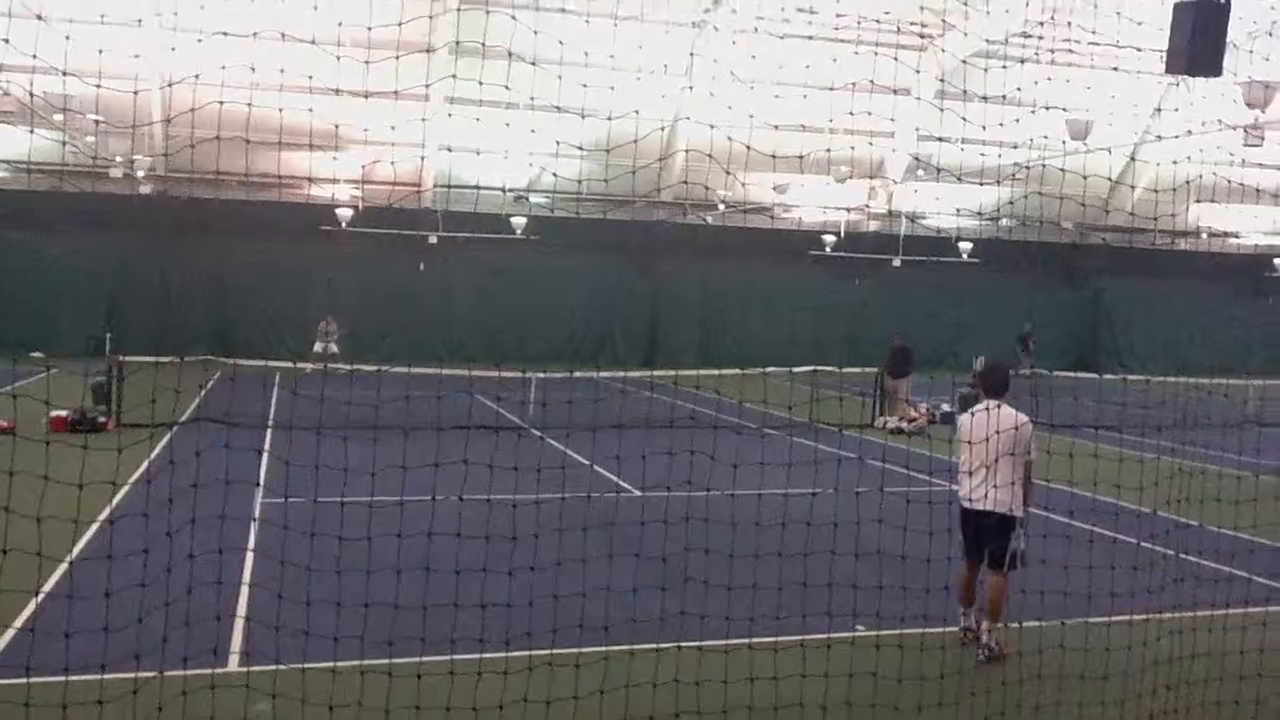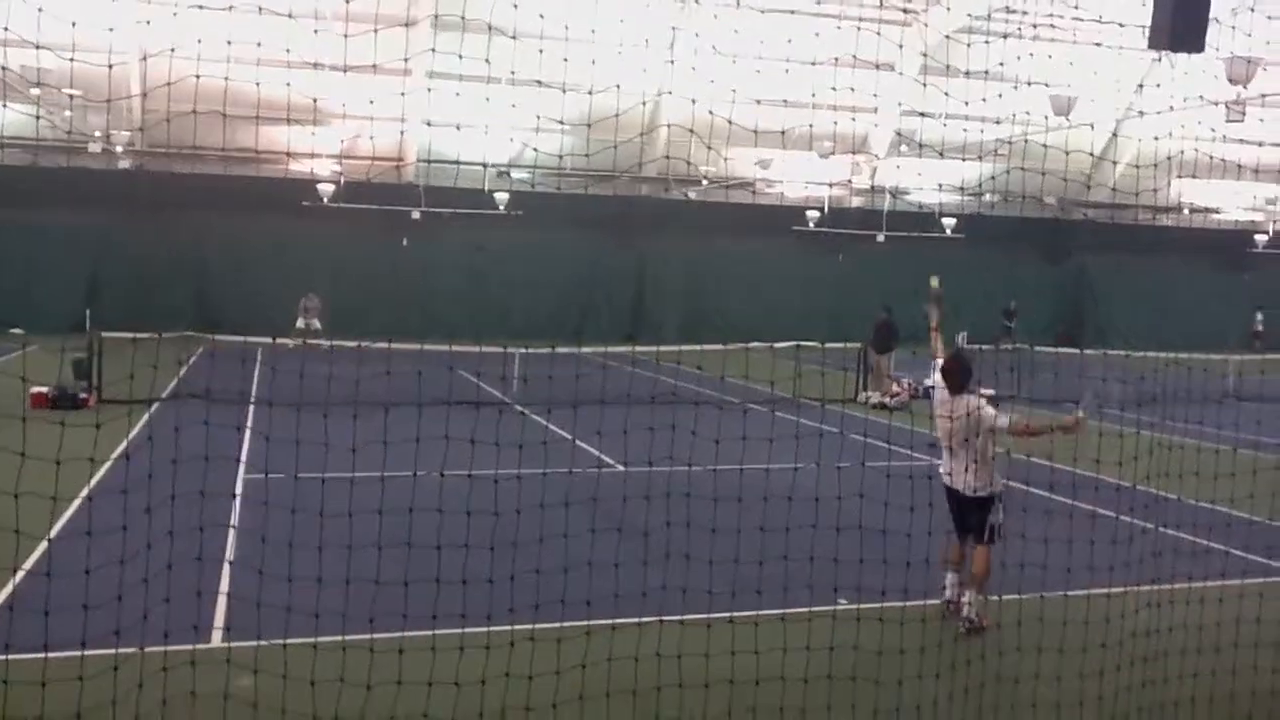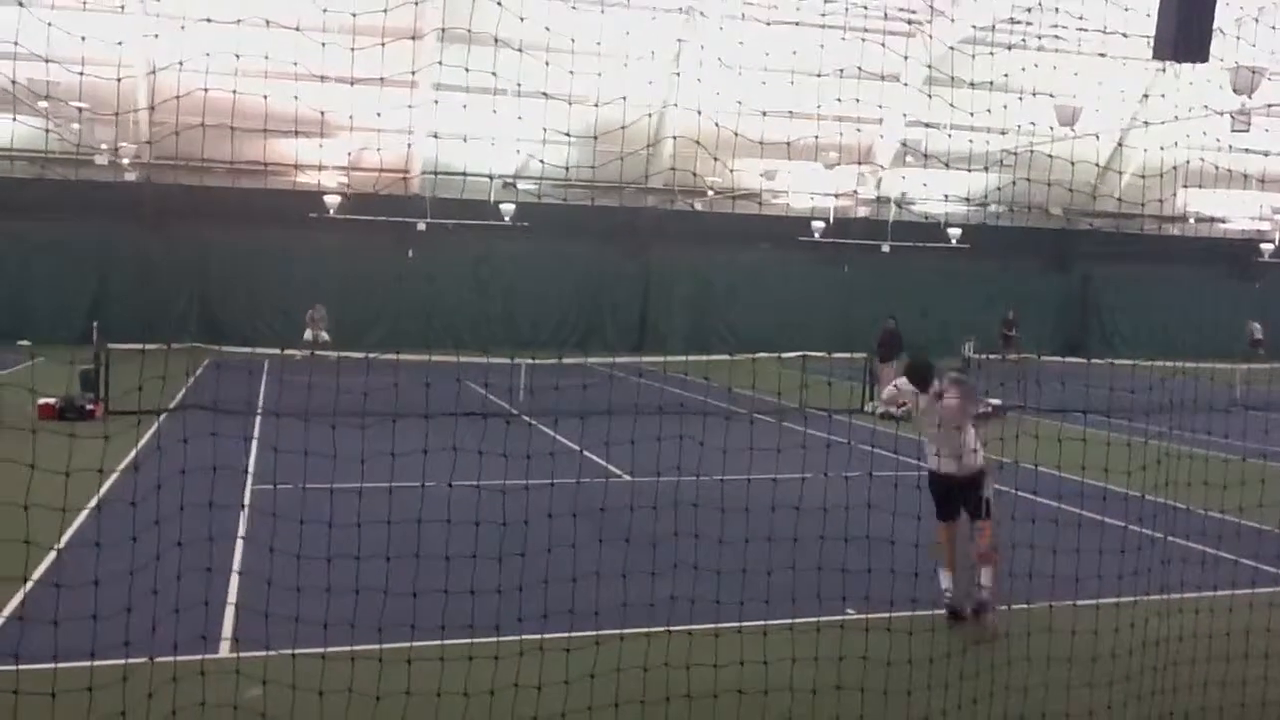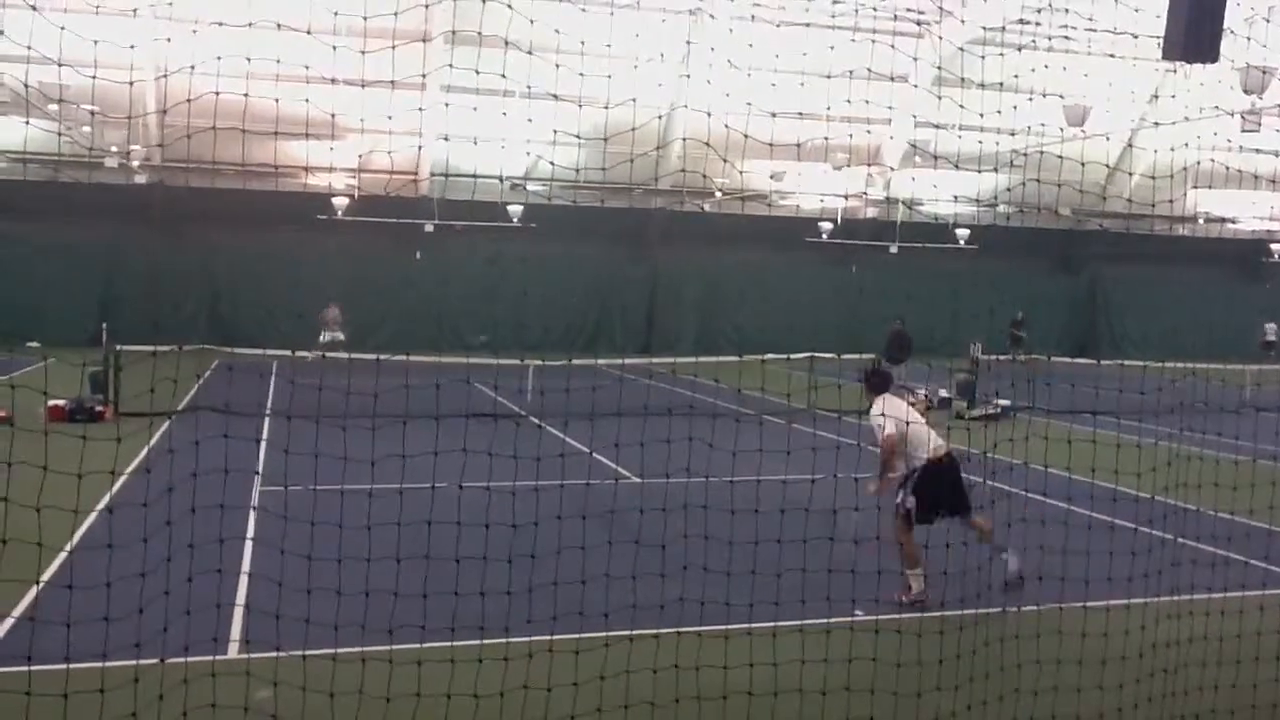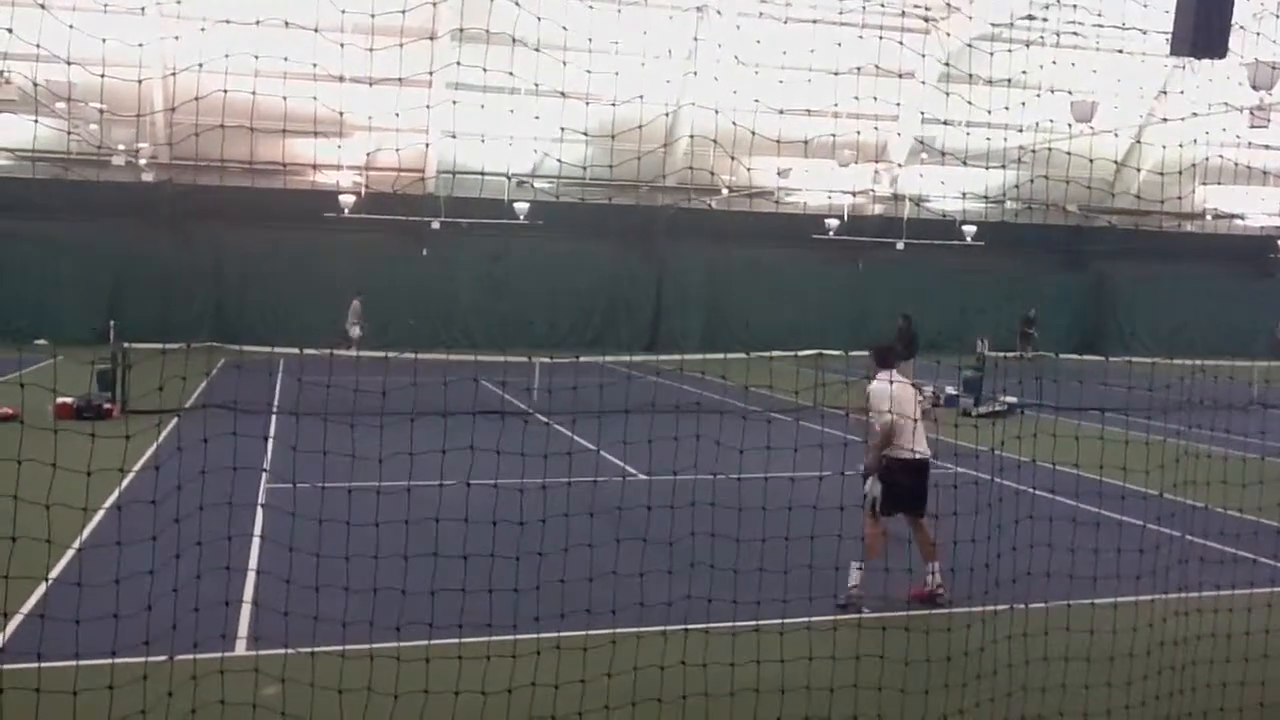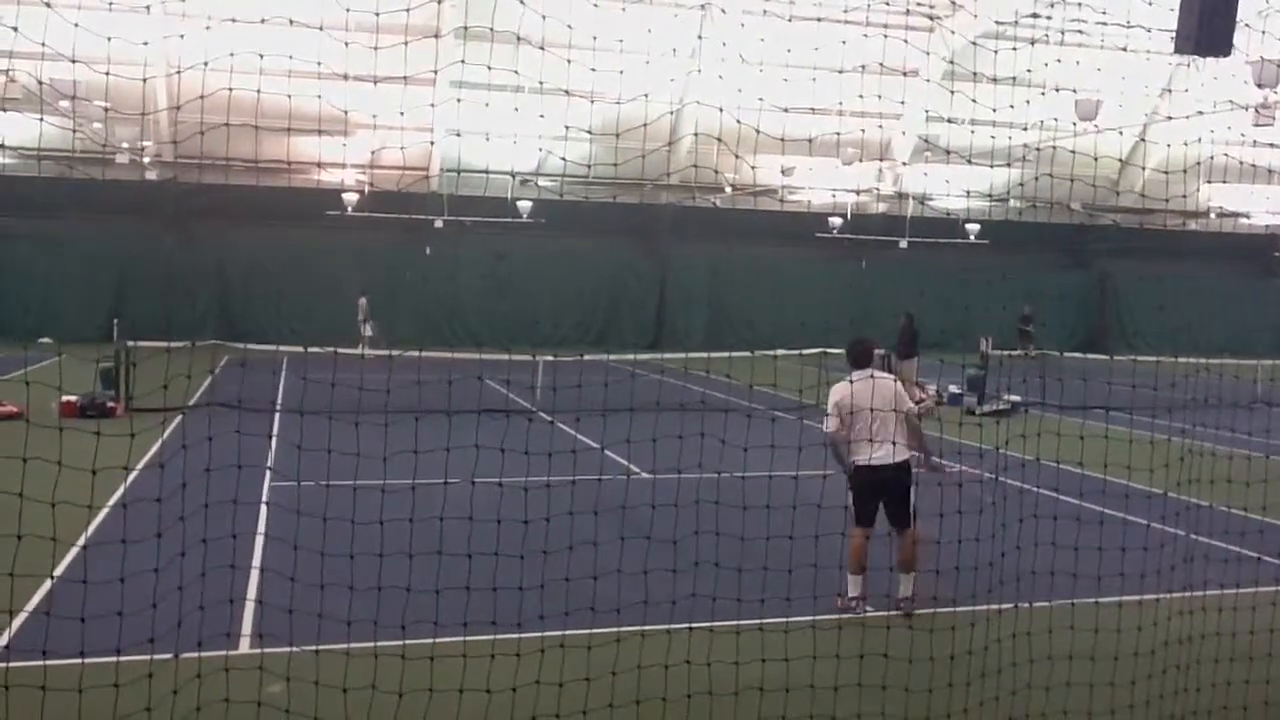
dt=0.5s
person 1, frame 1
left shoulder: (965, 419)
right shoulder: (1021, 423)
right elbow: (1026, 472)
right wrist: (1023, 507)
left hip: (970, 504)
right hip: (1004, 507)
left knee: (970, 565)
right knee: (998, 573)
left ankle: (967, 623)
right ankle: (989, 640)
person 1, frame 2
left shoulder: (939, 390)
right shoulder: (979, 411)
left elbow: (939, 355)
right elbow: (1017, 429)
left wrist: (934, 326)
right wrist: (1061, 426)
left hip: (951, 481)
right hip: (981, 487)
left knee: (960, 538)
right knee: (982, 546)
left ankle: (951, 596)
right ankle: (971, 612)
person 1, frame 3
left shoulder: (909, 390)
right shoulder: (949, 392)
left elbow: (886, 396)
left hip: (940, 472)
right hip: (970, 470)
left knee: (946, 528)
right knee: (983, 527)
left ankle: (948, 594)
right ankle: (984, 591)
person 1, frame 4
left shoulder: (877, 411)
right shoulder: (897, 403)
left elbow: (891, 444)
left wrist: (882, 477)
right wrist: (894, 477)
left hip: (927, 471)
right hip: (945, 461)
left knee: (902, 528)
right knee: (969, 517)
left ankle: (916, 590)
right ankle: (1009, 560)
person 1, frame 5
left shoulder: (877, 386)
right shoulder: (907, 386)
left elbow: (889, 428)
left wrist: (873, 457)
right wrist: (875, 447)
left hip: (896, 461)
right hip: (920, 461)
left knee: (871, 519)
right knee: (916, 521)
left ankle: (855, 587)
right ankle: (935, 584)
person 1, frame 6
left shoulder: (838, 391)
right shoulder: (892, 383)
left elbow: (833, 438)
right elbow: (912, 423)
left wrist: (846, 467)
left hip: (863, 468)
right hip: (897, 466)
left knee: (860, 531)
right knee: (905, 532)
left ankle: (854, 597)
right ankle: (905, 596)
